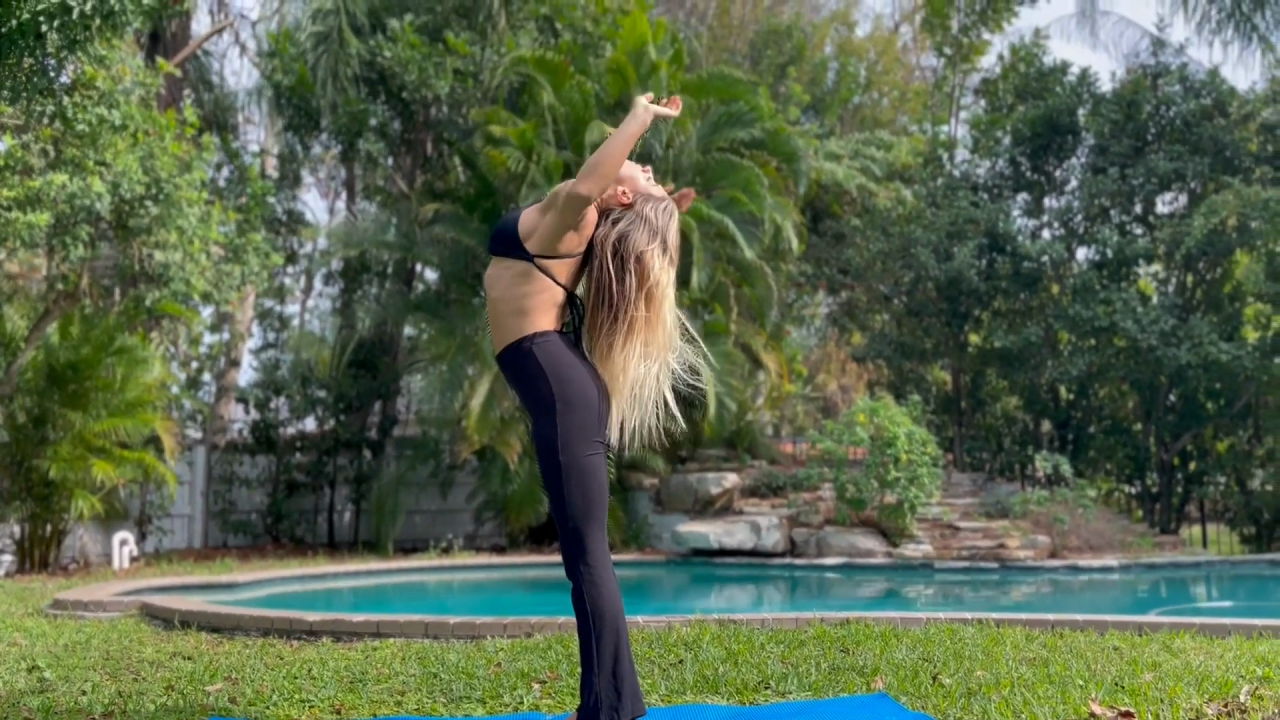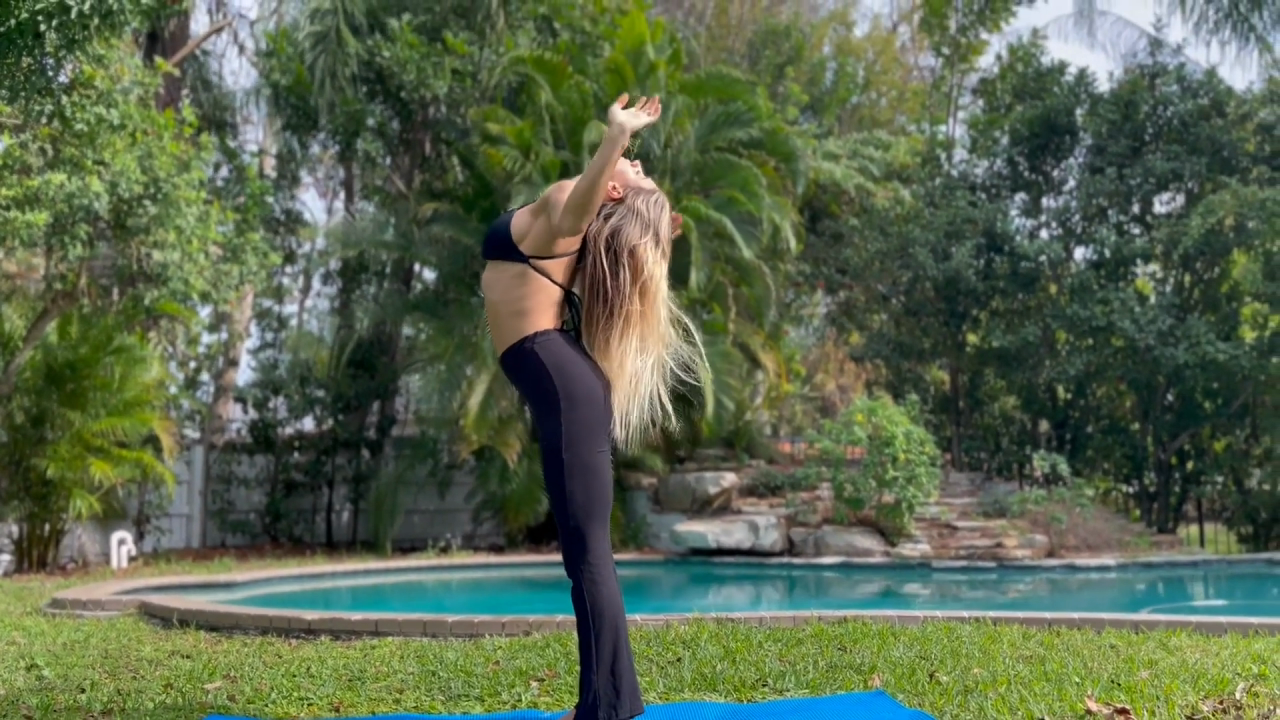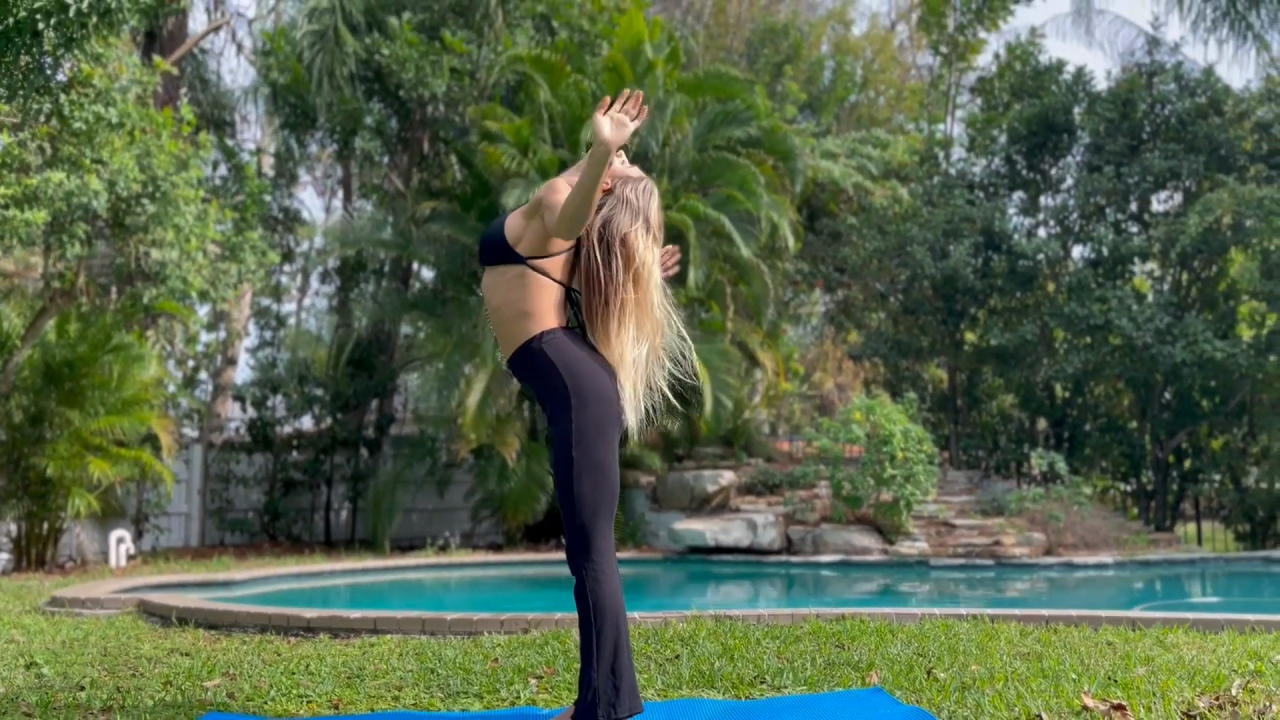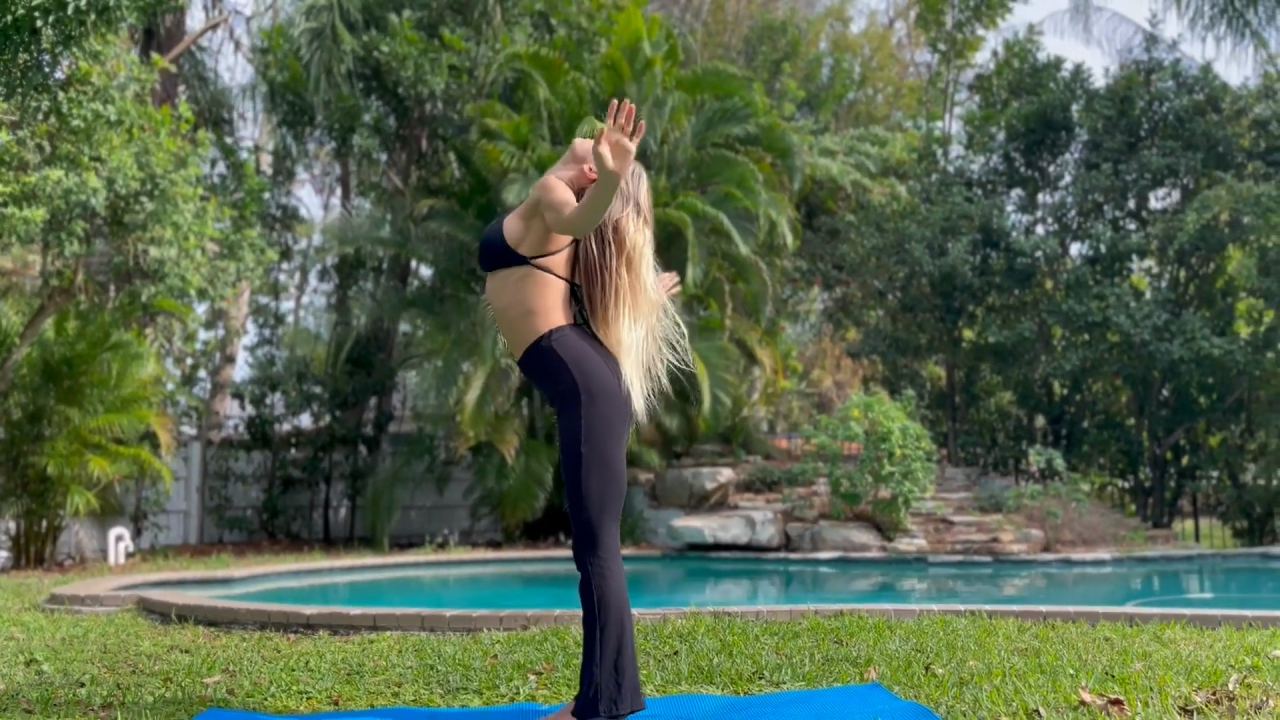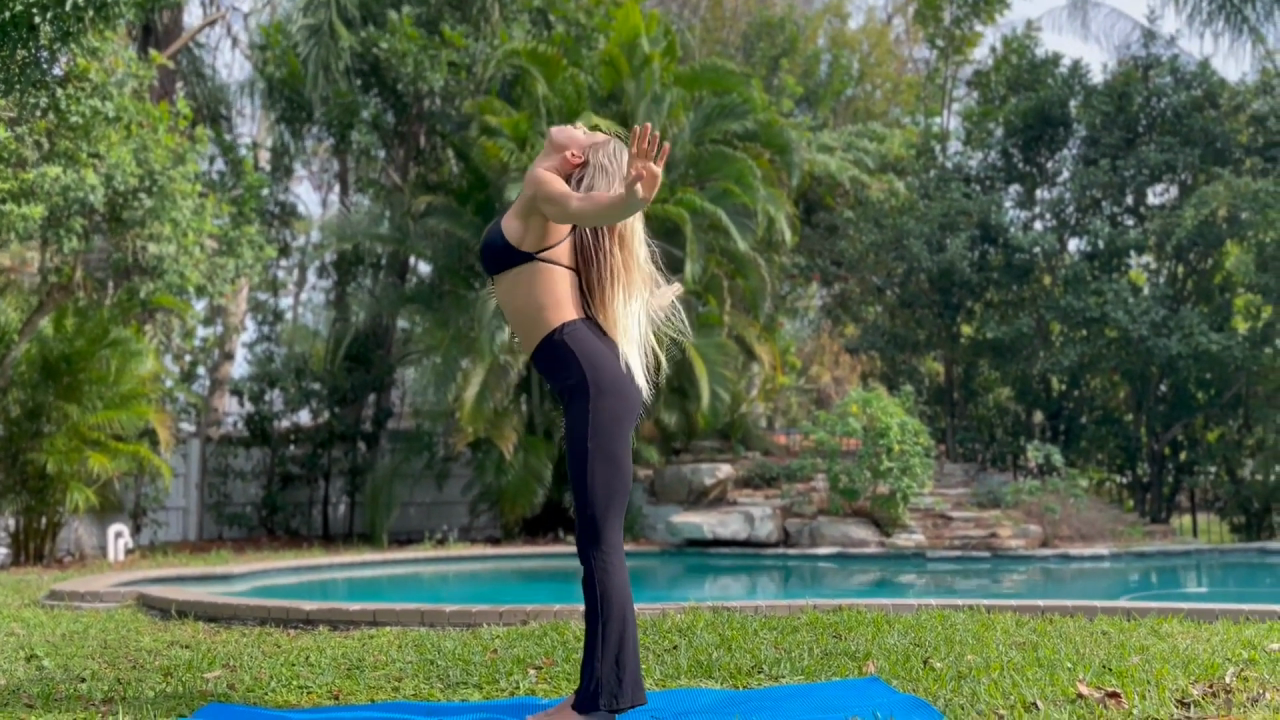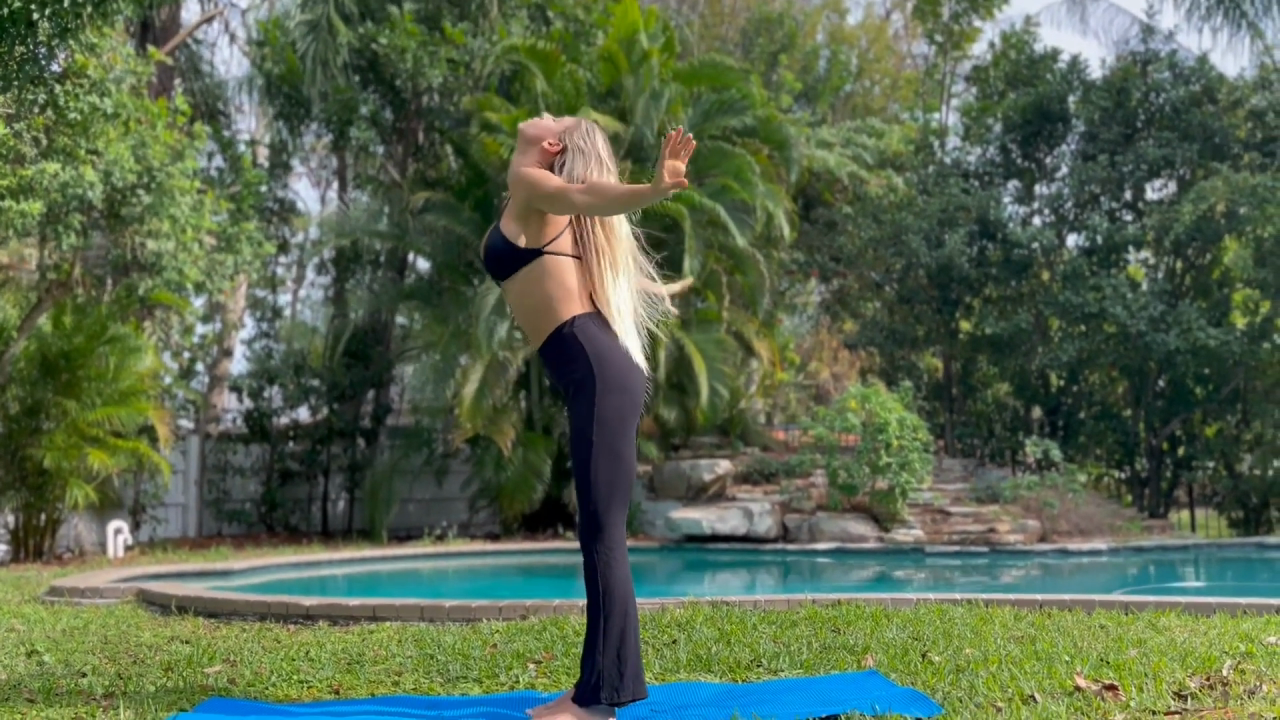
dt=0.2s
person 1, frame 1
left shoulder: (572, 209)
right shoulder: (578, 222)
left elbow: (585, 189)
left wrist: (641, 117)
left hip: (559, 389)
right hip: (563, 389)
left knee: (586, 554)
right knee: (584, 553)
person 1, frame 2
left shoulder: (560, 198)
right shoulder: (562, 220)
left elbow: (573, 220)
left wrist: (616, 136)
left hip: (565, 390)
right hip: (567, 390)
left knee: (587, 554)
right knee: (585, 552)
person 1, frame 3
left shoulder: (554, 194)
right shoulder: (552, 217)
left elbow: (572, 221)
left wrist: (604, 155)
left hip: (576, 389)
right hip: (576, 391)
left knee: (590, 550)
right knee: (588, 549)
person 1, frame 4
left shoulder: (551, 192)
right shoulder: (548, 213)
left elbow: (580, 216)
left wrist: (614, 186)
right wrist: (641, 292)
left hip: (586, 387)
right hip: (585, 388)
left knee: (597, 547)
right knee: (594, 546)
person 1, frame 5
left shoulder: (543, 187)
right shoulder: (542, 208)
left elbow: (585, 207)
right elbow: (593, 258)
left wrist: (633, 198)
right wrist: (647, 296)
left hip: (593, 380)
right hip: (590, 381)
left knee: (600, 543)
right knee: (597, 541)
person 1, frame 6
left shoulder: (531, 182)
right shoulder: (532, 202)
left elbow: (589, 195)
right elbow: (596, 258)
left wrist: (655, 187)
right wrist: (656, 290)
left hip: (596, 373)
right hip: (592, 374)
left knee: (603, 536)
right knee: (599, 536)
